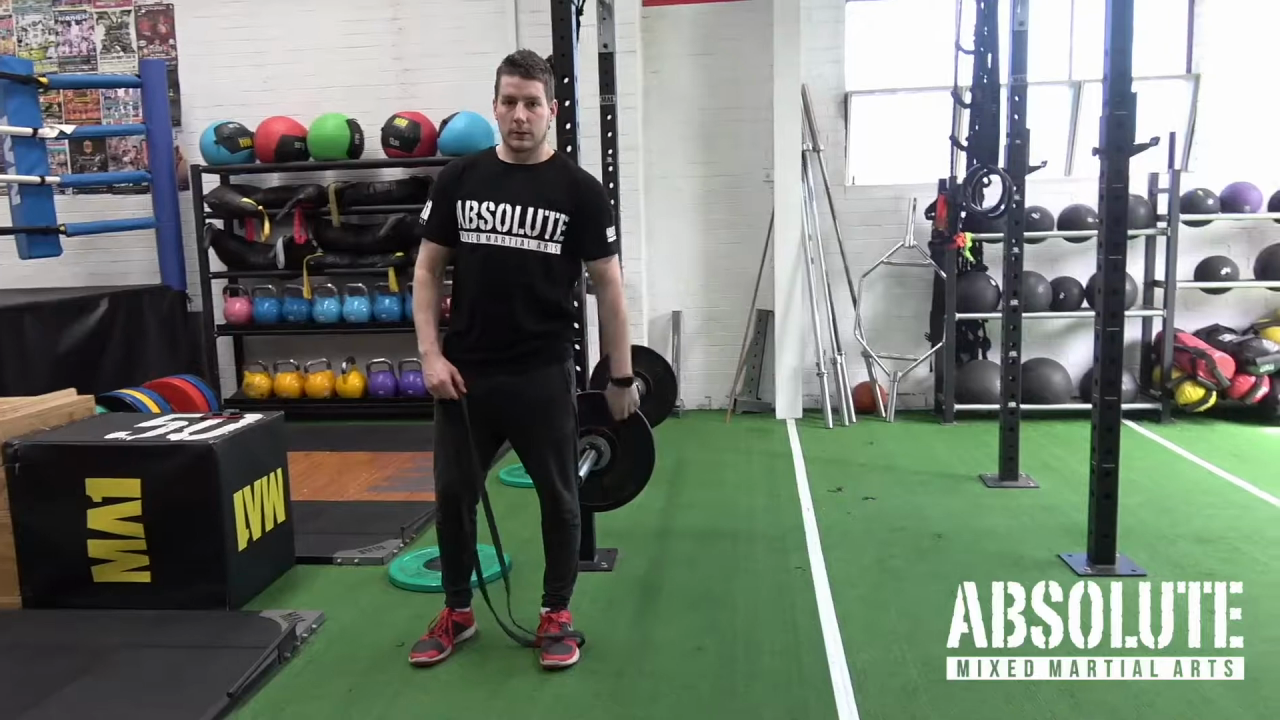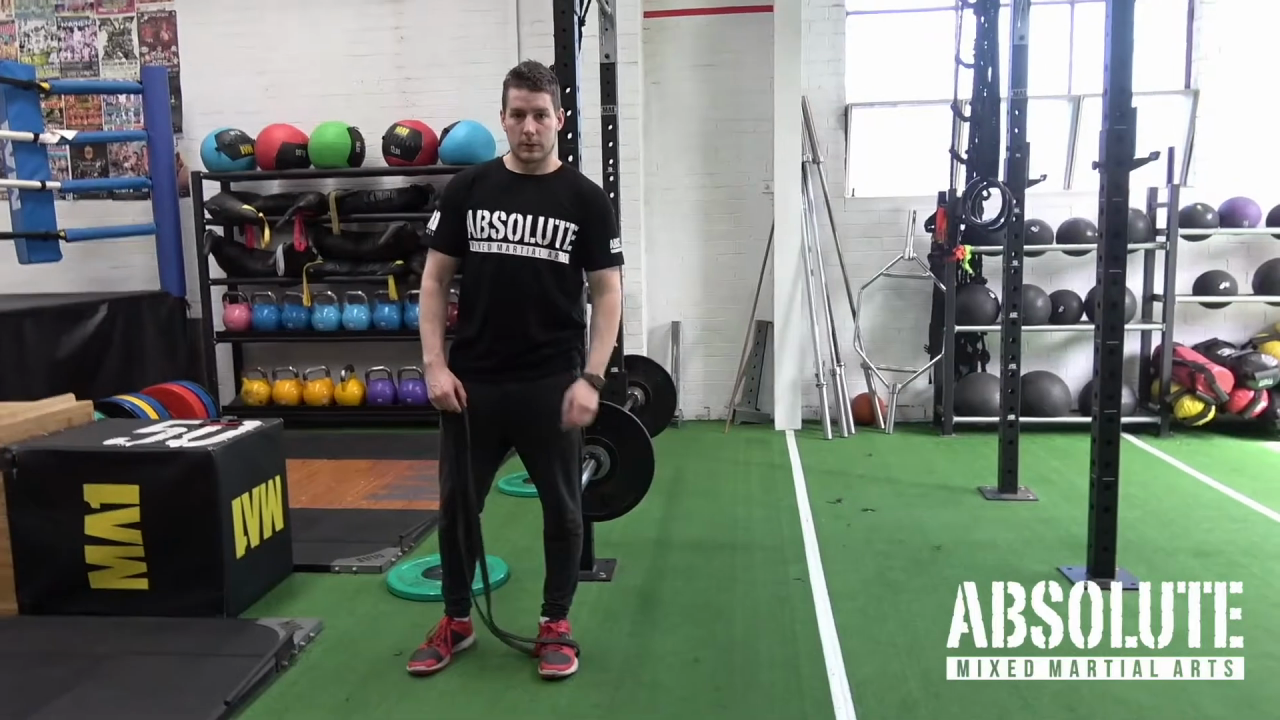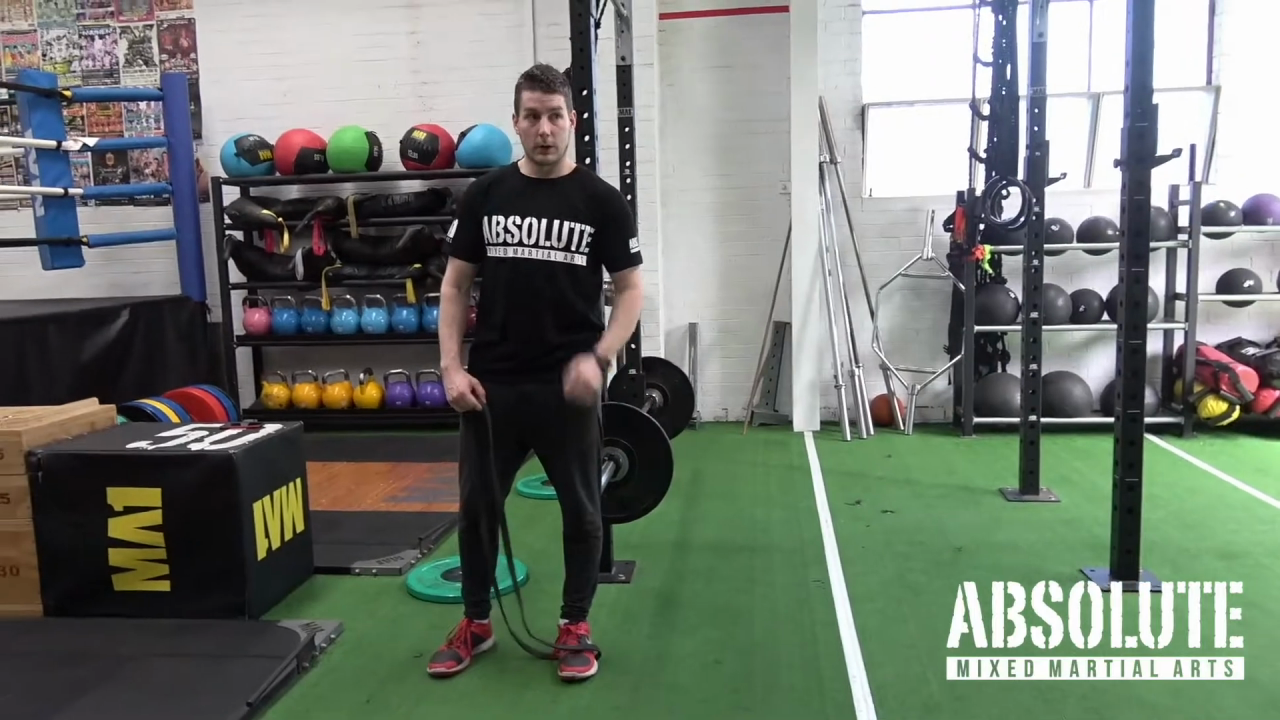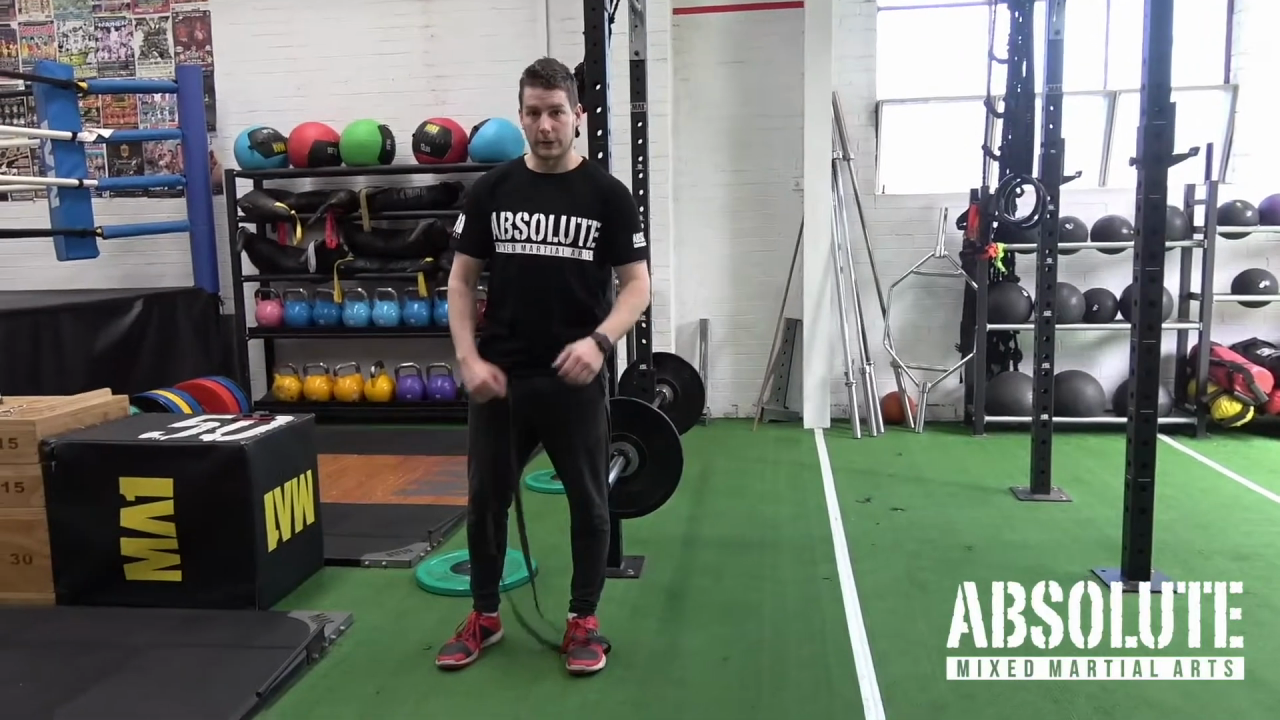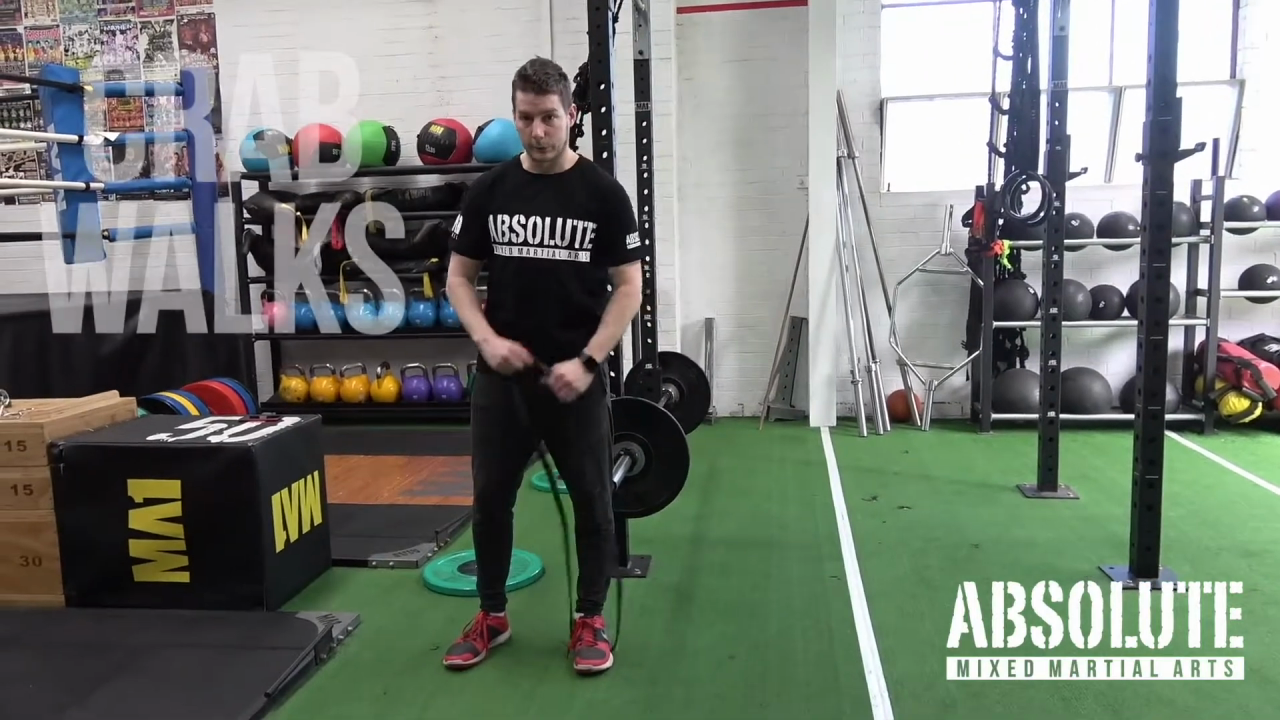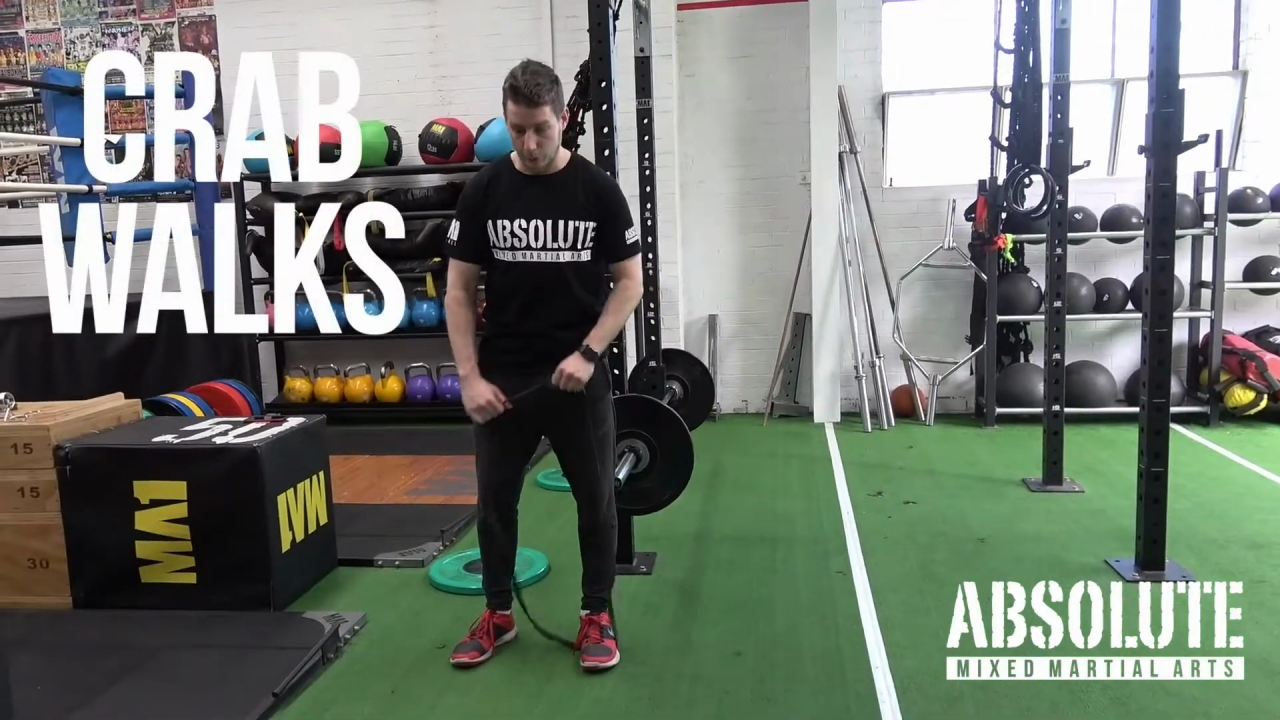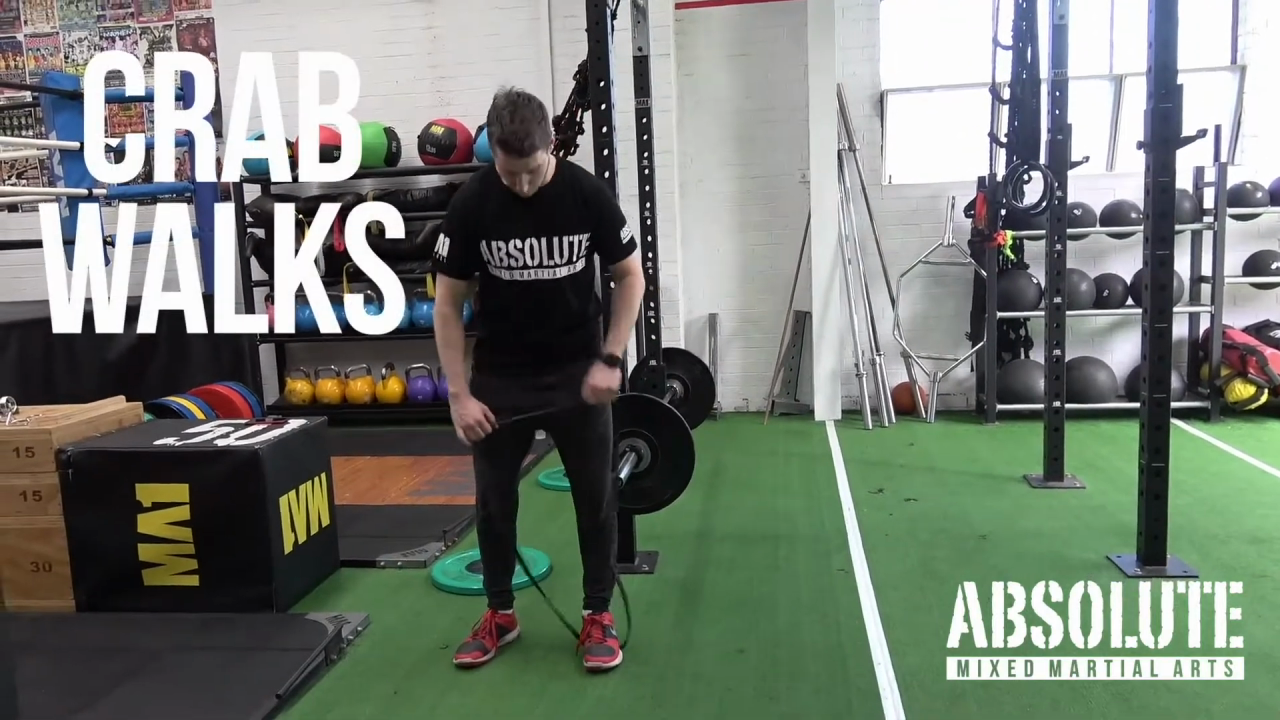
dt=0.4s
person 1, frame 1
left shoulder: (578, 189)
right shoulder: (458, 179)
left elbow: (608, 283)
right elbow: (428, 269)
left wrist: (621, 375)
right wrist: (431, 353)
left hip: (543, 376)
right hip: (467, 373)
left knee: (558, 498)
right knee: (453, 495)
left ankle: (555, 614)
right ankle: (456, 613)
person 1, frame 2
left shoulder: (586, 199)
right shoulder: (467, 189)
left elbow: (607, 292)
right elbow: (435, 279)
left wrist: (592, 378)
right wrist: (435, 364)
left hip: (551, 385)
right hip: (473, 382)
left knee: (561, 507)
right knee: (457, 503)
left ankle: (555, 623)
right ankle: (456, 622)
person 1, frame 3
left shoulder: (601, 201)
right shoulder: (483, 195)
left elbow: (631, 289)
right elbow: (455, 285)
left wrist: (599, 358)
right wrist: (451, 365)
left hip: (566, 387)
right hip: (491, 384)
left knee: (580, 509)
right knee: (477, 505)
left ankle: (575, 625)
right ankle: (475, 624)
person 1, frame 4
left shoulder: (607, 194)
right shoulder: (491, 189)
left elbow: (636, 283)
right elbow: (461, 280)
left wrist: (599, 341)
right wrist: (468, 358)
left hip: (575, 381)
right hip: (500, 380)
left knee: (588, 503)
right knee: (486, 498)
left ankle: (583, 619)
right ankle: (484, 616)
person 1, frame 5
left shoulder: (603, 193)
right shoulder: (488, 190)
left elbow: (628, 287)
right elbow: (460, 277)
left wrist: (588, 360)
right wrist: (488, 339)
left hip: (575, 381)
right hip: (501, 378)
left knee: (591, 502)
right knee: (491, 499)
left ankle: (590, 618)
right ankle: (491, 616)
person 1, frame 6
left shoulder: (597, 190)
right shoulder: (483, 192)
left elbow: (630, 280)
right elbow: (459, 288)
left wrist: (588, 352)
right wrist: (469, 375)
left hip: (579, 377)
right hip: (502, 379)
left knee: (595, 500)
right knee: (494, 499)
left ankle: (596, 616)
right ankle: (498, 614)
person 1, frame 7
left shoulder: (589, 194)
right shoulder: (470, 205)
left elbow: (629, 275)
right elbow: (448, 302)
left wrist: (610, 360)
right wrist: (460, 394)
left hip: (577, 374)
right hip: (499, 378)
left knee: (595, 497)
right knee: (493, 498)
left ankle: (598, 616)
right ankle: (499, 613)
